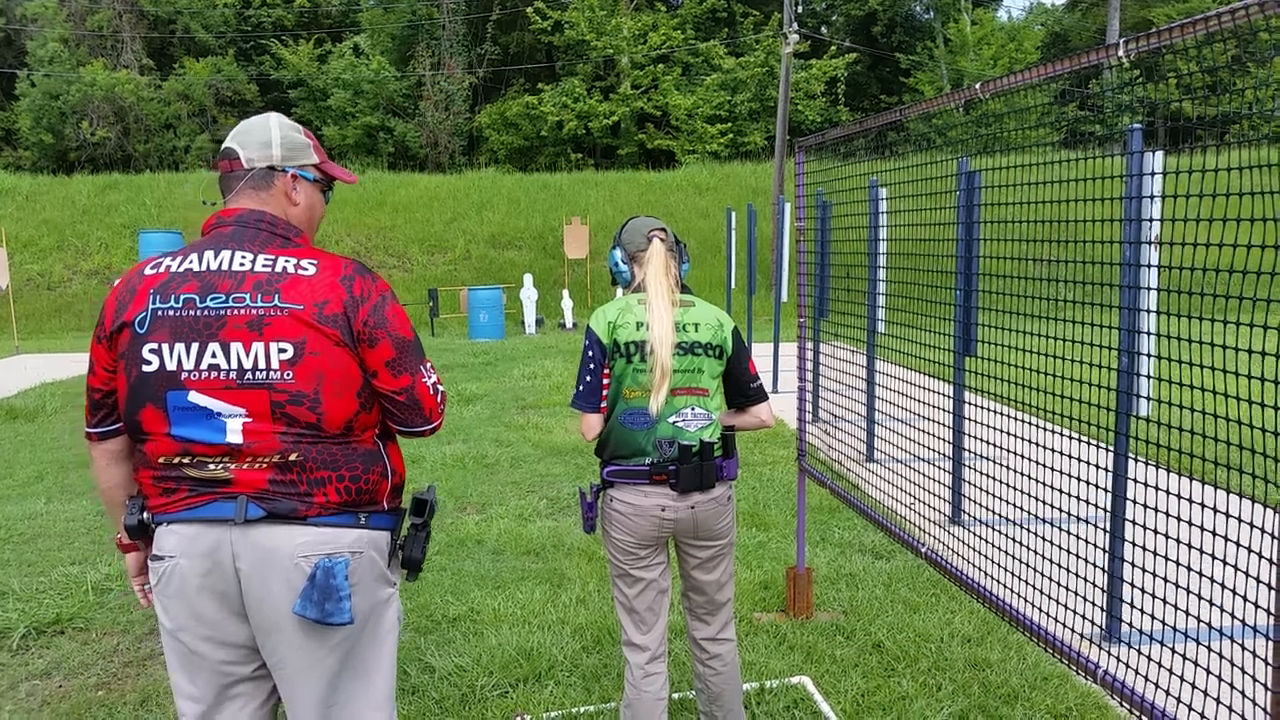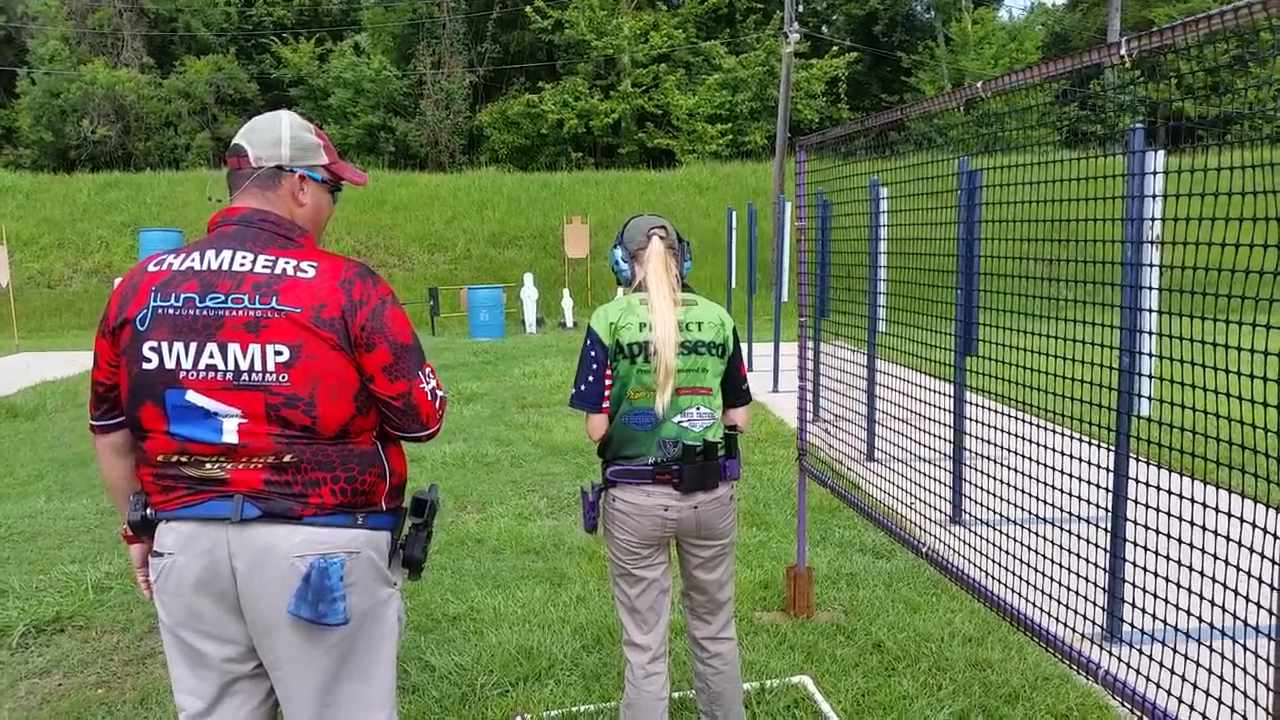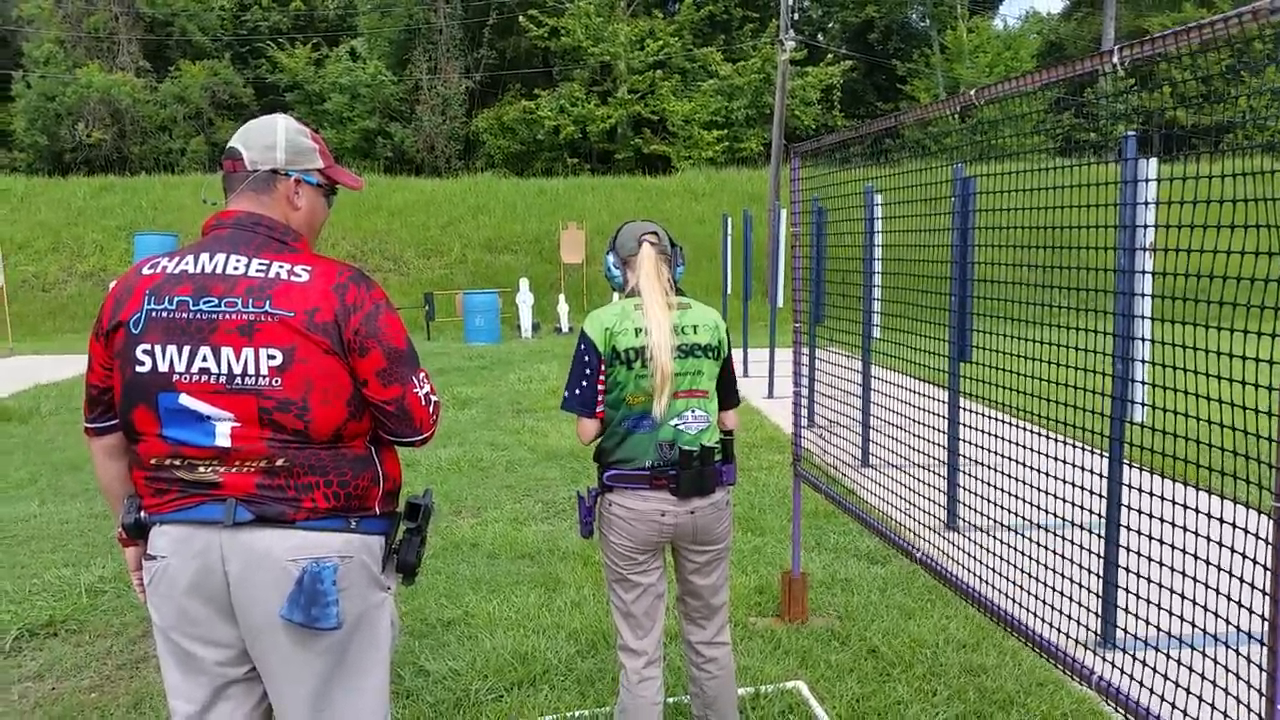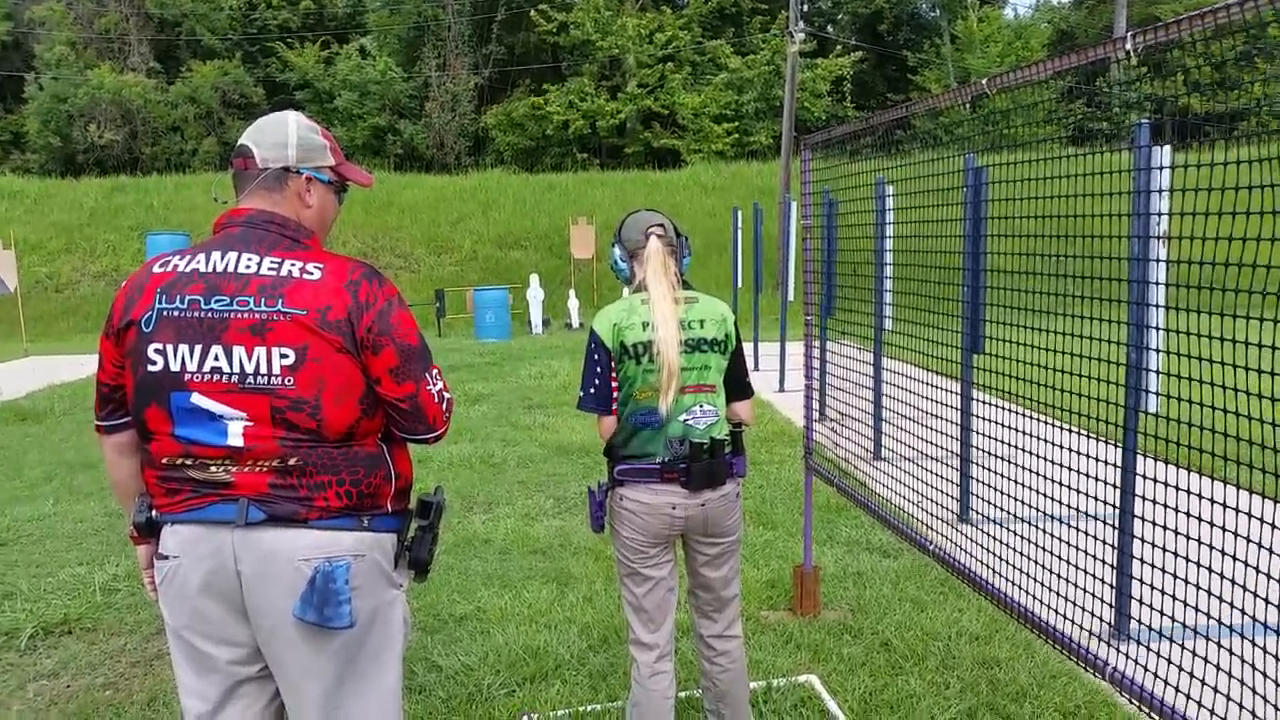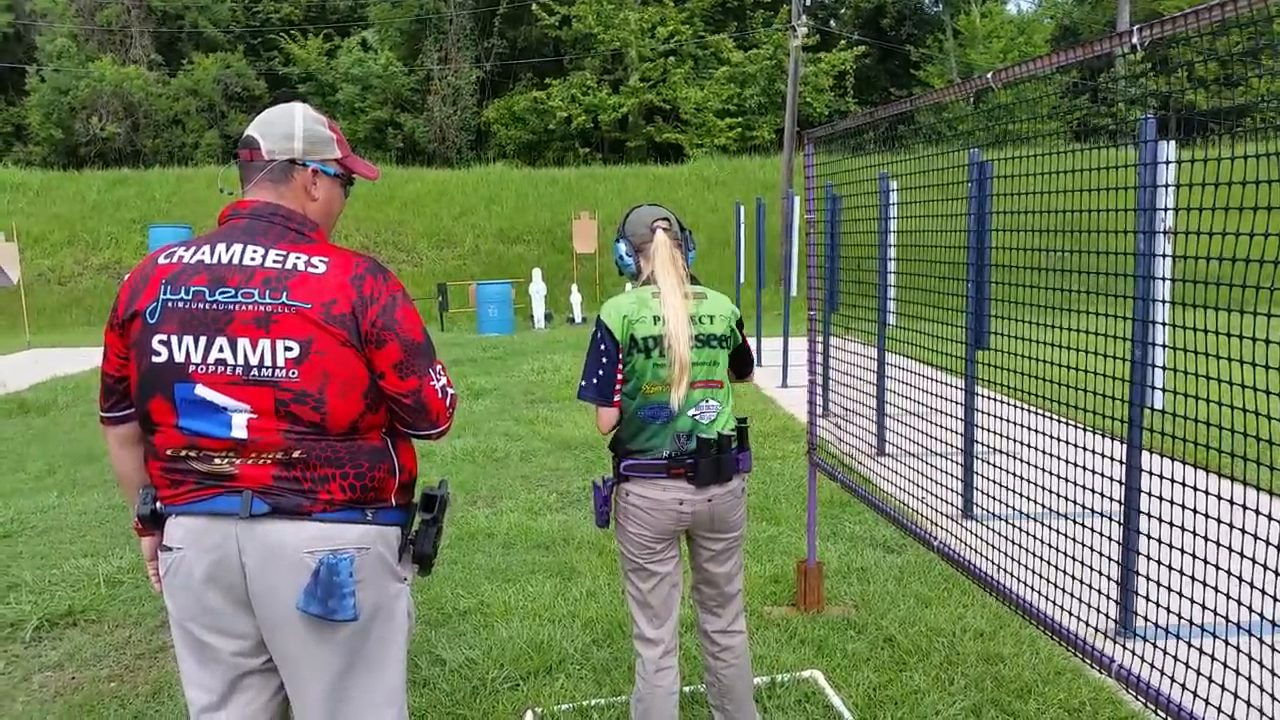
dt=1s
person 1, frame 1
left shoulder: (135, 290)
right shoulder: (346, 285)
left elbow: (107, 440)
right elbow: (422, 415)
left wrist: (133, 537)
left hip: (187, 545)
right hip: (320, 547)
person 1, frame 2
left shoulder: (139, 286)
right shoulder: (346, 285)
left elbow: (111, 433)
right elbow: (422, 419)
left wrist: (139, 529)
left hip: (187, 542)
right hip: (319, 546)
person 1, frame 3
left shoulder: (133, 290)
right shoulder: (340, 289)
left elbow: (106, 435)
right elbow: (415, 424)
left wrist: (135, 532)
left hip: (180, 546)
right hip: (312, 551)
person 1, frame 4
left shoulder: (144, 287)
right shoulder: (352, 287)
left elbow: (117, 433)
right elbow: (429, 421)
left wrist: (146, 530)
left hip: (192, 545)
right hip: (324, 550)
person 1, frame 5
left shoulder: (149, 278)
right shoulder: (357, 281)
left elbow: (121, 424)
right elbow: (432, 416)
left wrist: (151, 522)
left hip: (197, 537)
right hip: (328, 544)
person 2, frame 1
left shoulder: (609, 320)
right shoulder: (717, 320)
left elbow: (591, 429)
right elbow: (762, 415)
left hip: (634, 498)
right hip: (709, 494)
left knee: (644, 644)
right knee: (714, 630)
person 2, frame 2
left shoulder: (610, 319)
right shoulder: (717, 318)
left elbow: (596, 428)
right elbow: (738, 419)
left hip: (636, 498)
right hip: (710, 491)
left knee: (645, 644)
right knee: (715, 630)
person 2, frame 3
left shoulder: (603, 324)
right shoulder: (711, 320)
left elbow: (588, 430)
right elbow: (729, 420)
left hip: (633, 502)
right hip: (706, 495)
left knee: (640, 648)
right knee: (711, 635)
person 2, frame 4
left shoulder: (612, 321)
right shoulder: (719, 314)
left elbow: (607, 427)
right elbow: (743, 413)
left hip: (644, 496)
right hip: (716, 488)
left knee: (651, 642)
right knee: (722, 627)
person 2, frame 5
left shoulder: (620, 313)
right shoulder: (723, 308)
left elbow: (606, 421)
right elbow: (743, 375)
left hip: (649, 491)
right hip: (721, 485)
left knee: (655, 637)
right knee: (725, 623)
